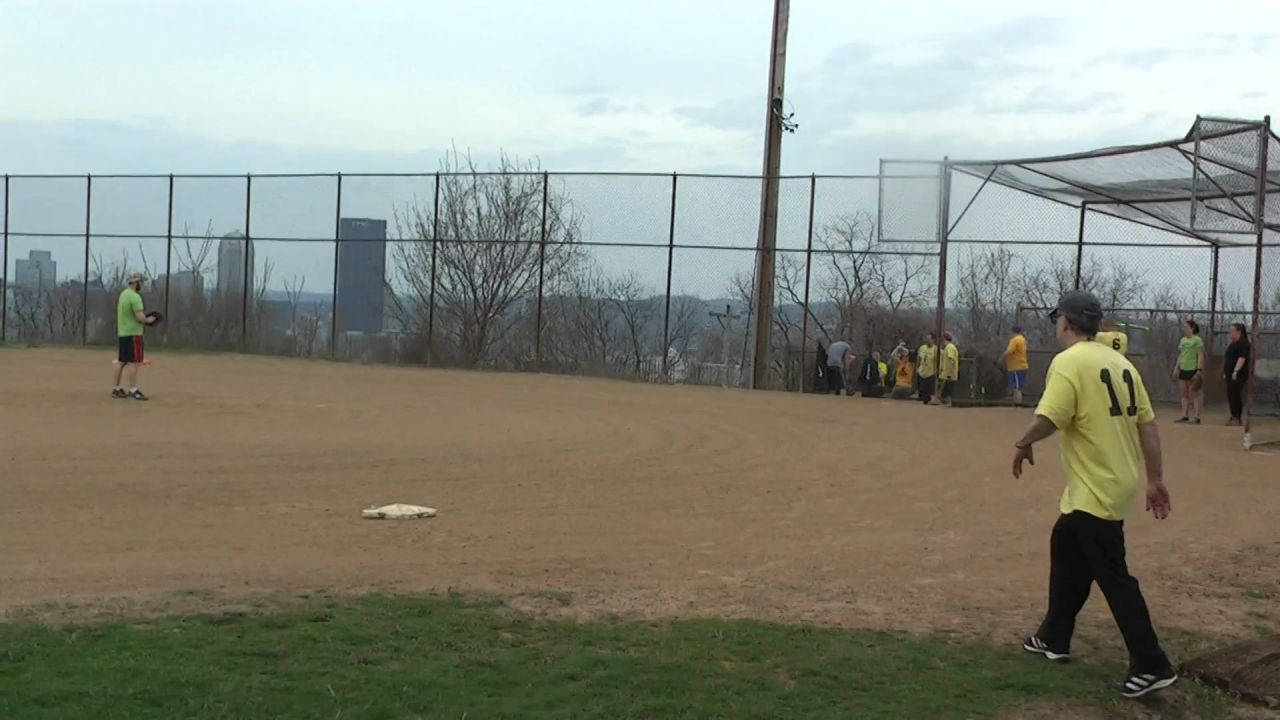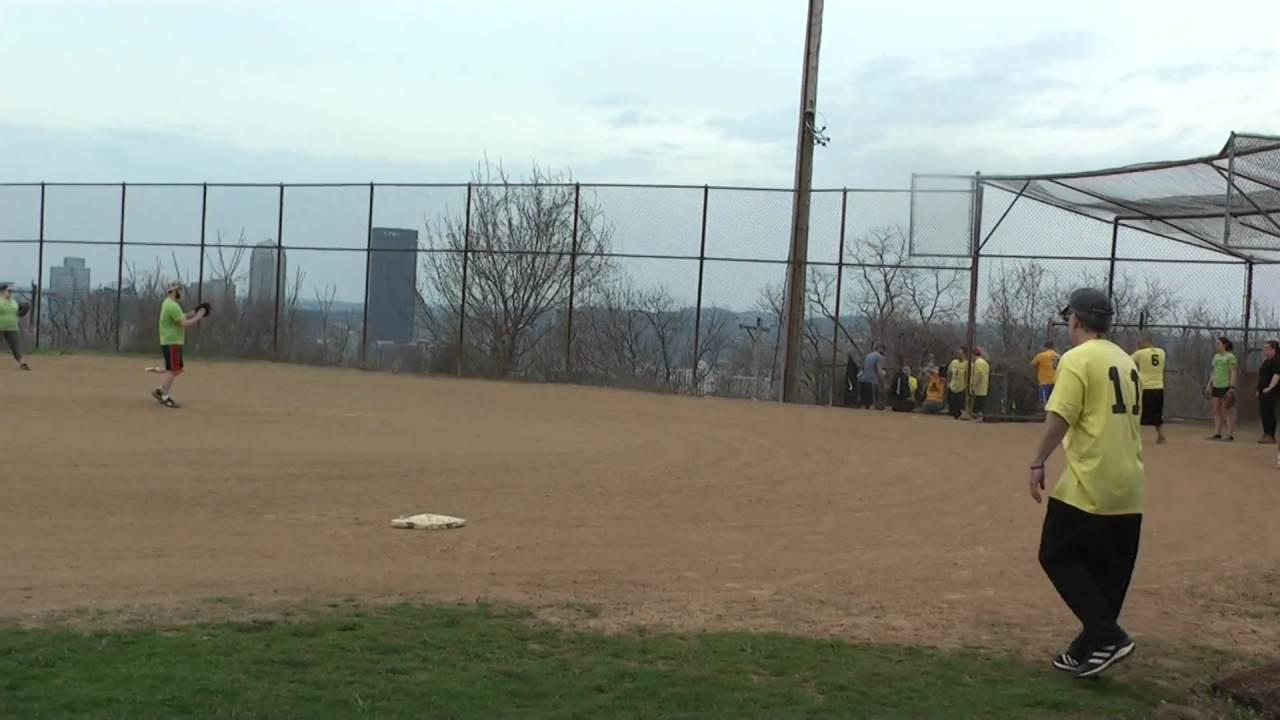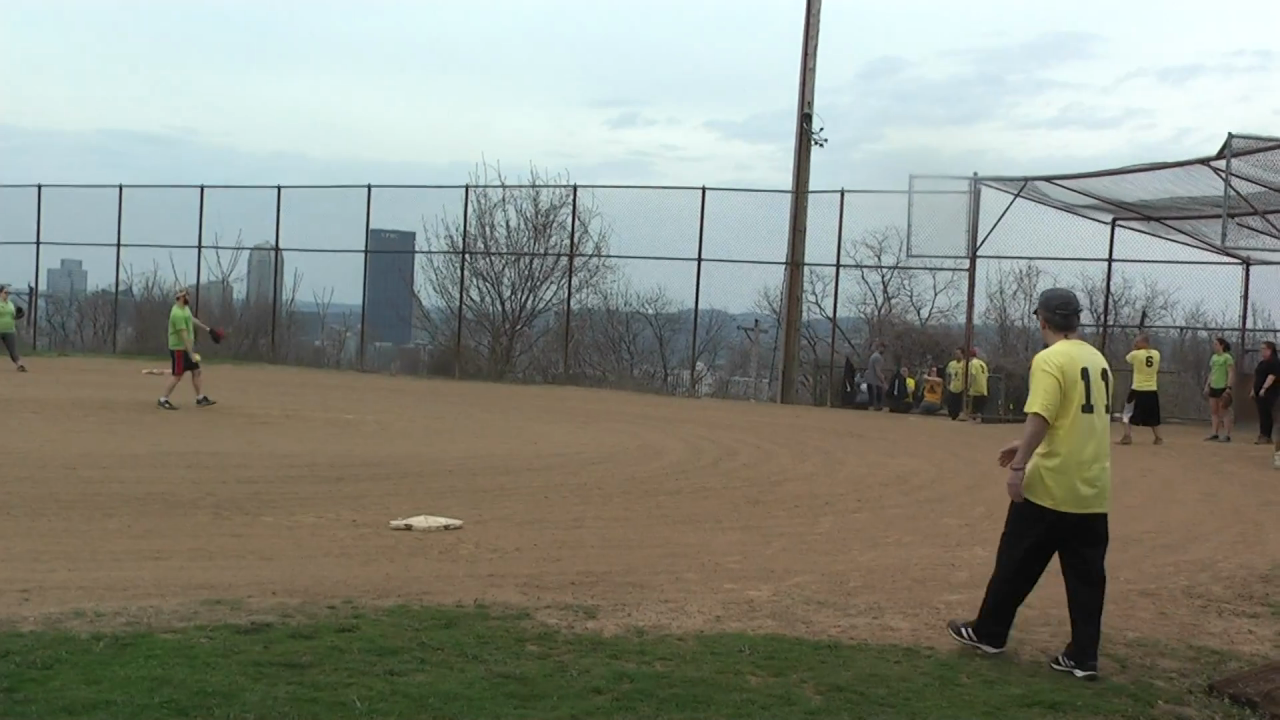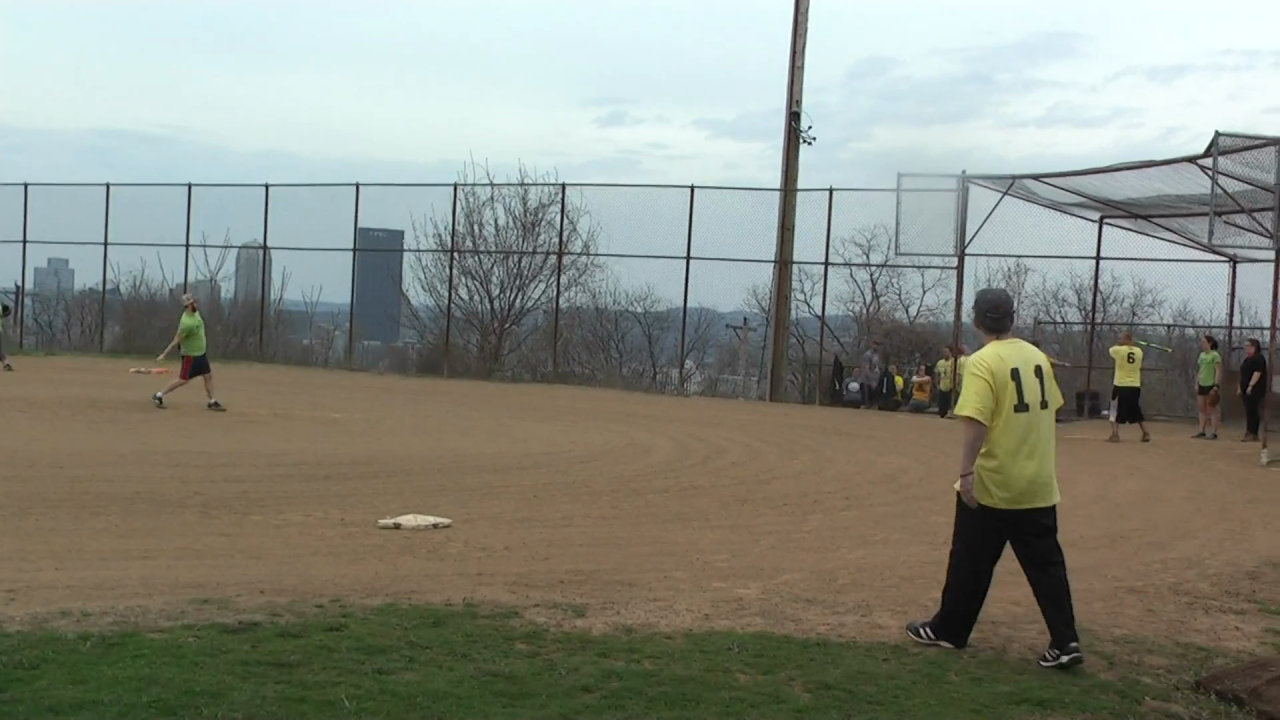
dt=0.3s
person 1, frame 1
left shoulder: (1068, 361)
right shoulder: (1121, 362)
left elbow: (1050, 418)
right elbow: (1146, 424)
left wrist: (1023, 444)
right wrist: (1155, 479)
left hip: (1094, 488)
right hip: (1119, 481)
left knee: (1112, 576)
right knee: (1067, 551)
left ankle: (1151, 664)
right ankle: (1053, 637)
person 1, frame 2
left shoulder: (1077, 358)
right shoulder: (1125, 360)
left elbow: (1060, 417)
left wrist: (1037, 465)
left hip: (1089, 485)
right hip: (1128, 487)
left knee: (1057, 558)
right knee: (1108, 573)
left ankle: (1107, 638)
right ankle: (1090, 652)
person 1, frame 3
left shoulder: (1050, 359)
right shoulder: (1097, 358)
left elbow: (1040, 418)
left wrist: (1021, 466)
right wrist: (1024, 447)
left hip: (1052, 482)
right hip: (1093, 486)
left knee: (1017, 559)
right knee: (1087, 572)
left ankle: (987, 632)
right ankle: (1083, 656)
person 1, frame 4
left shoulder: (981, 362)
right shoulder: (1036, 356)
left elbow: (976, 423)
right elbow: (1049, 412)
left wrist: (965, 472)
left hip: (992, 482)
right hip: (1037, 484)
left knee: (970, 560)
right knee: (1046, 563)
left ankle: (949, 629)
right ankle: (1065, 640)
